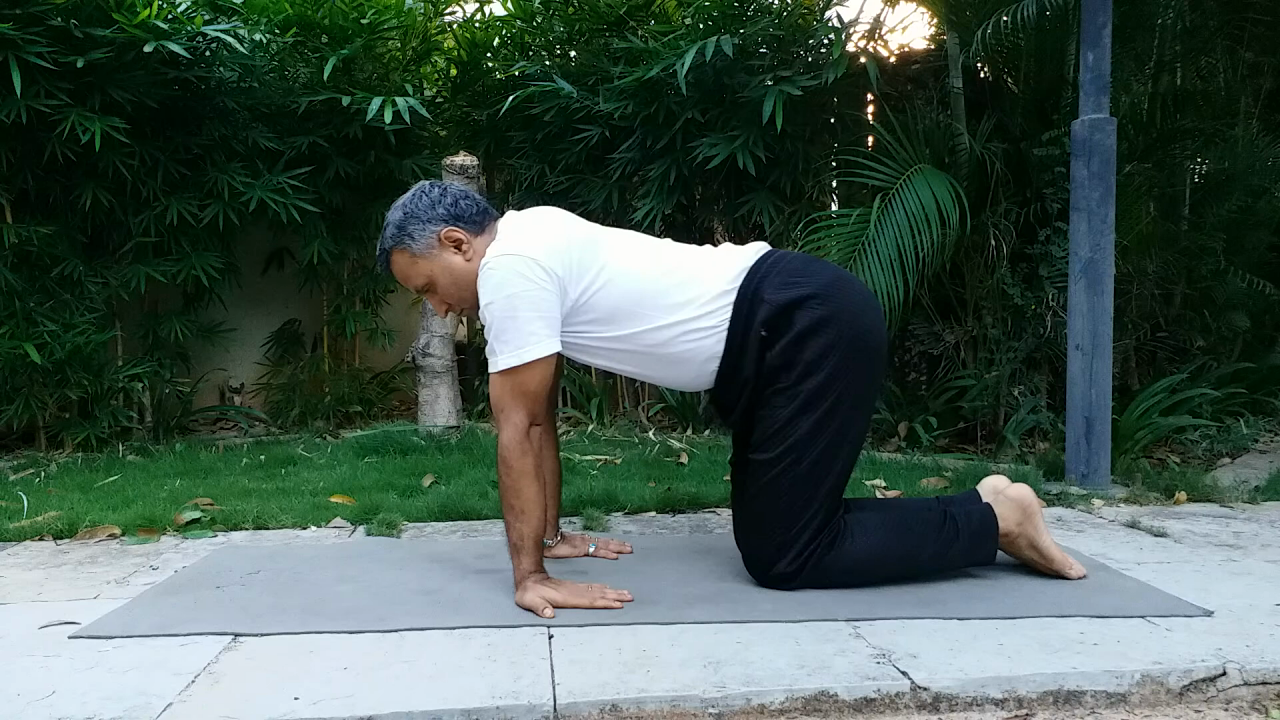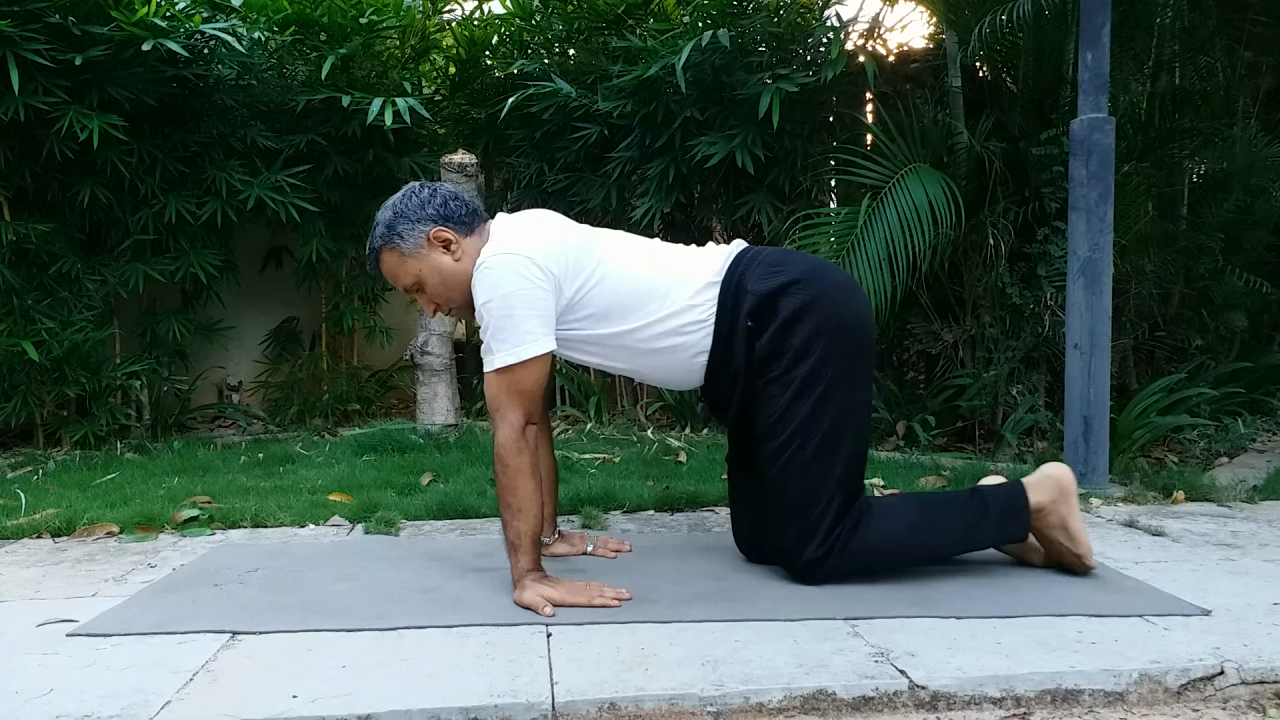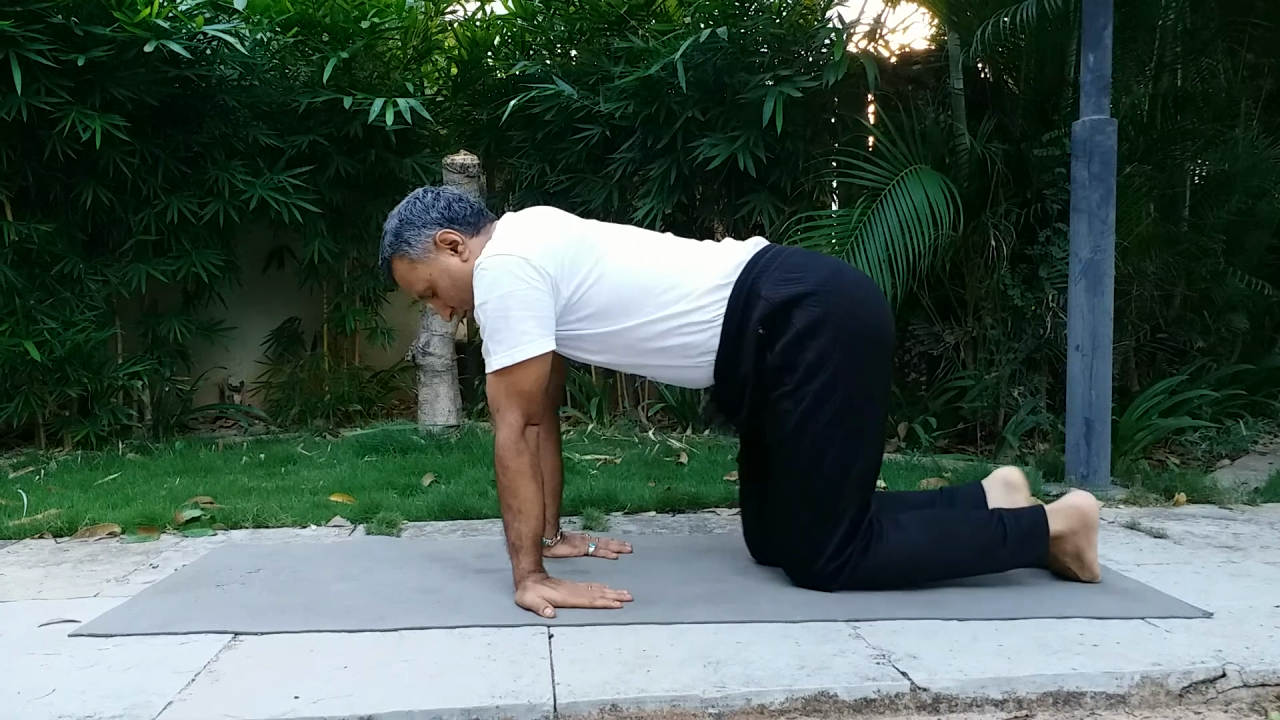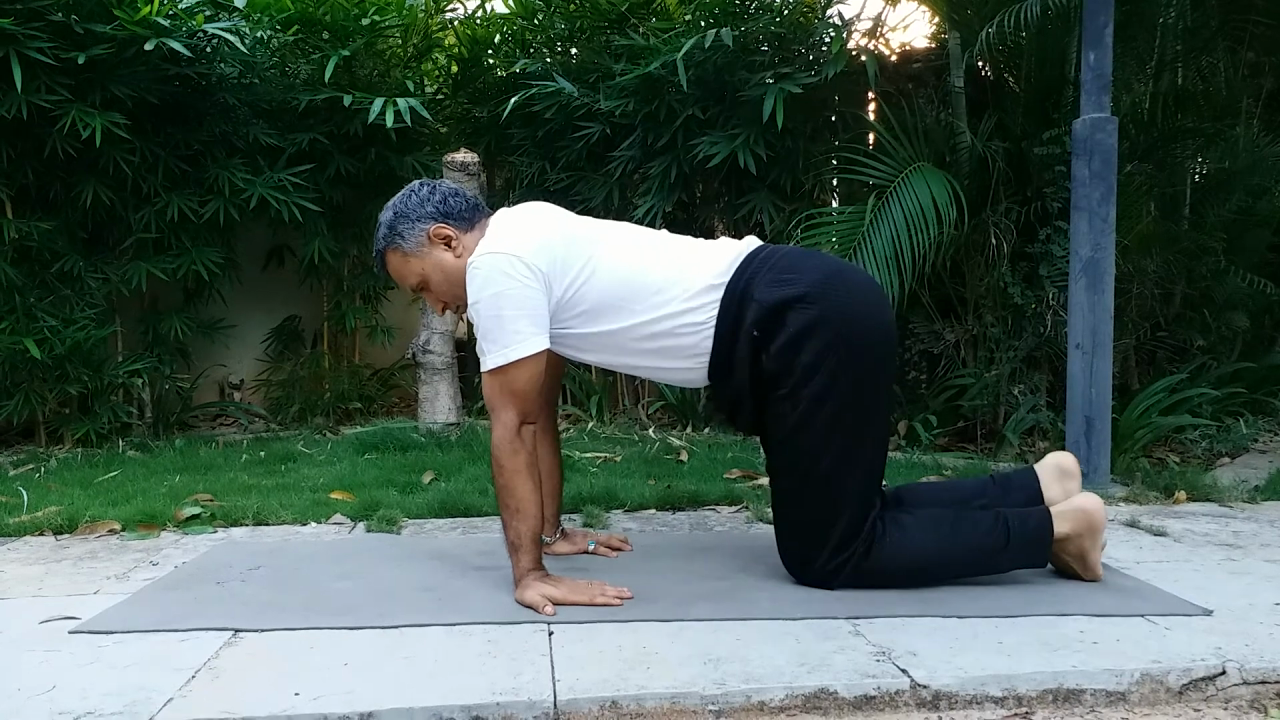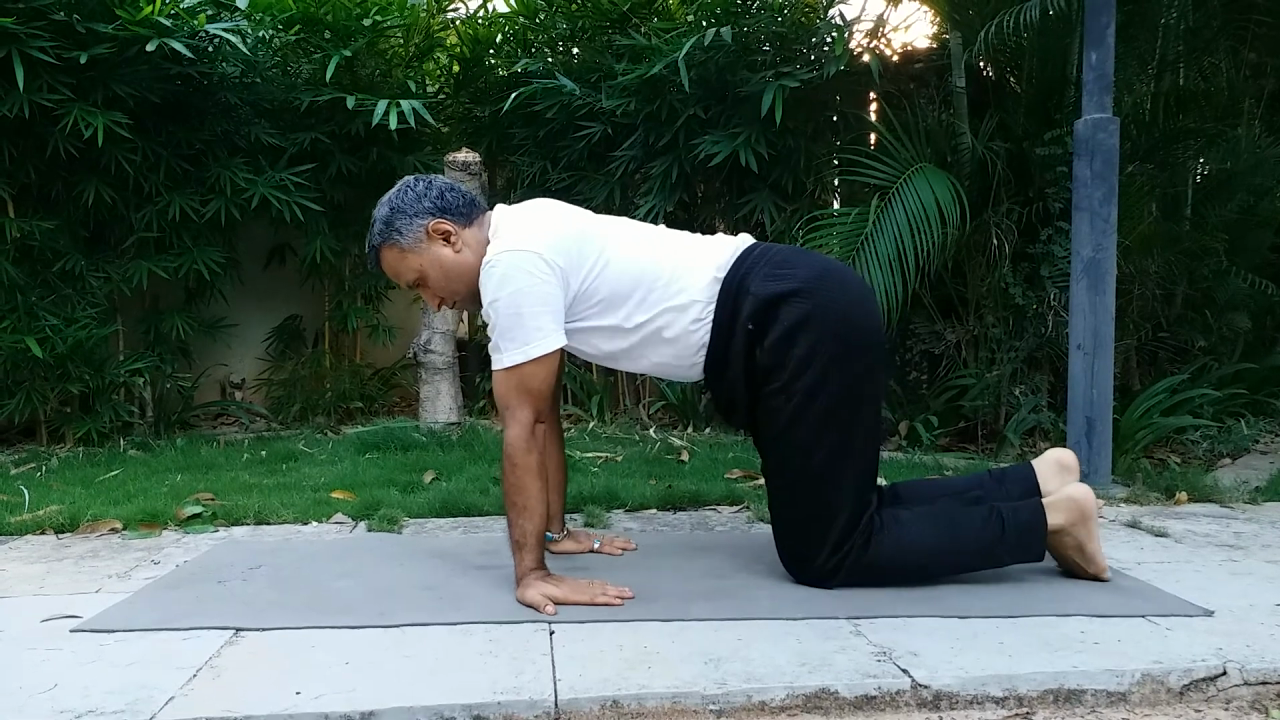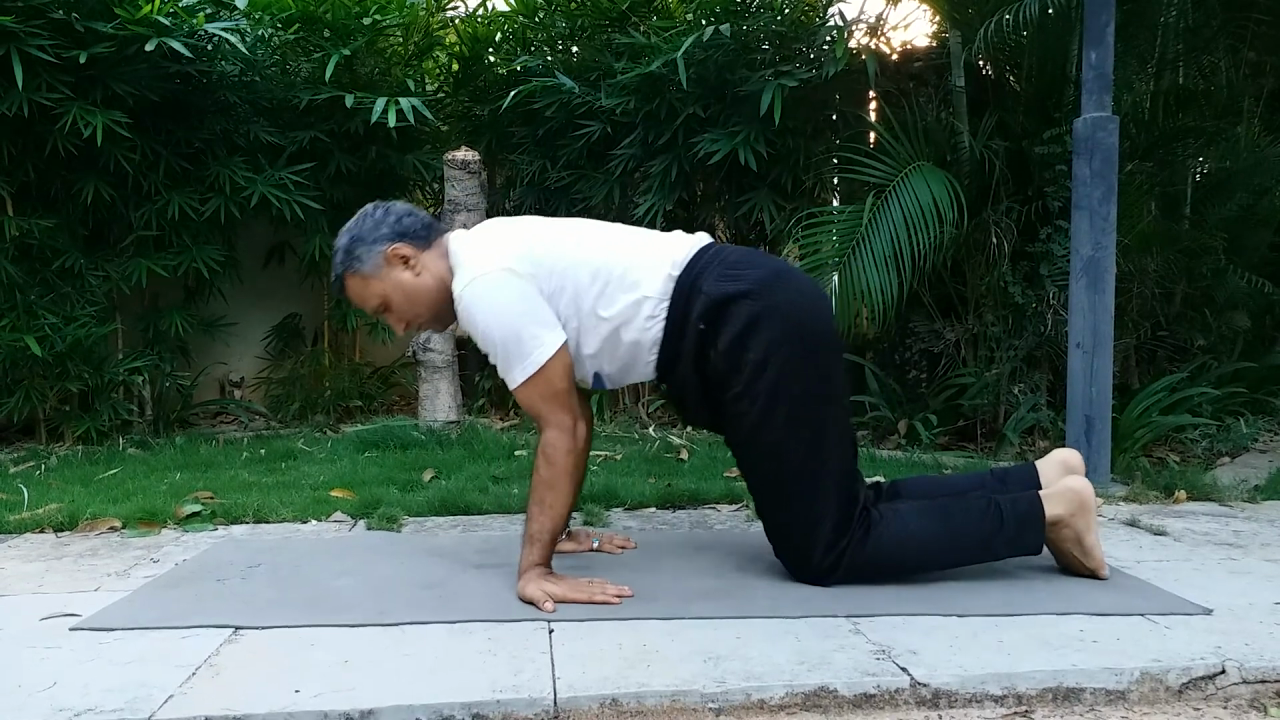
dt=0.4s
person 1, frame 1
left shoulder: (510, 271)
right shoulder: (528, 248)
left elbow: (519, 430)
right elbow: (539, 418)
left wrist: (530, 575)
right wrist: (550, 534)
left hip: (810, 327)
right hip: (796, 323)
left knee: (783, 557)
right knee: (773, 527)
left ankle: (996, 521)
right ankle: (980, 505)
person 1, frame 2
left shoulder: (504, 271)
right shoulder: (516, 251)
left elbow: (515, 429)
right elbow: (533, 419)
left wrist: (527, 574)
right wrist: (547, 533)
left hip: (797, 319)
right hip: (781, 321)
left knee: (817, 548)
right knee: (764, 537)
left ankle: (1030, 500)
right ankle: (984, 507)
person 1, frame 3
left shoulder: (503, 269)
right shoulder: (529, 248)
left elbow: (517, 428)
right elbow: (542, 413)
left wrist: (529, 574)
right wrist: (550, 533)
left hip: (810, 321)
right hip: (802, 312)
left knee: (823, 556)
right knee: (773, 538)
left ankle: (1048, 526)
right ankle: (989, 499)
person 1, frame 4
left shoulder: (496, 268)
right shoulder: (524, 242)
left elbow: (513, 428)
right elbow: (538, 413)
left wrist: (528, 572)
right wrist: (551, 530)
left hip: (807, 324)
right hip: (808, 310)
left knee: (829, 554)
right knee: (833, 515)
left ankle: (1055, 527)
right ankle: (1039, 487)
person 1, frame 5
left shoulder: (510, 265)
right shoulder: (524, 240)
left elbow: (526, 426)
right elbow: (545, 413)
left wrist: (531, 570)
right wrist: (554, 528)
left hip: (801, 323)
right hip: (804, 311)
left knee: (826, 554)
right knee: (837, 516)
left ankle: (1047, 519)
right ankle: (1037, 481)
person 1, frame 6
left shoulder: (483, 286)
right shoulder: (489, 258)
left elbow: (565, 427)
right elbow: (568, 410)
left wrist: (535, 566)
right wrist: (557, 529)
left hip: (753, 325)
right hip: (758, 313)
left knee: (826, 549)
right knee: (833, 512)
left ankle: (1043, 508)
right ankle: (1039, 477)
